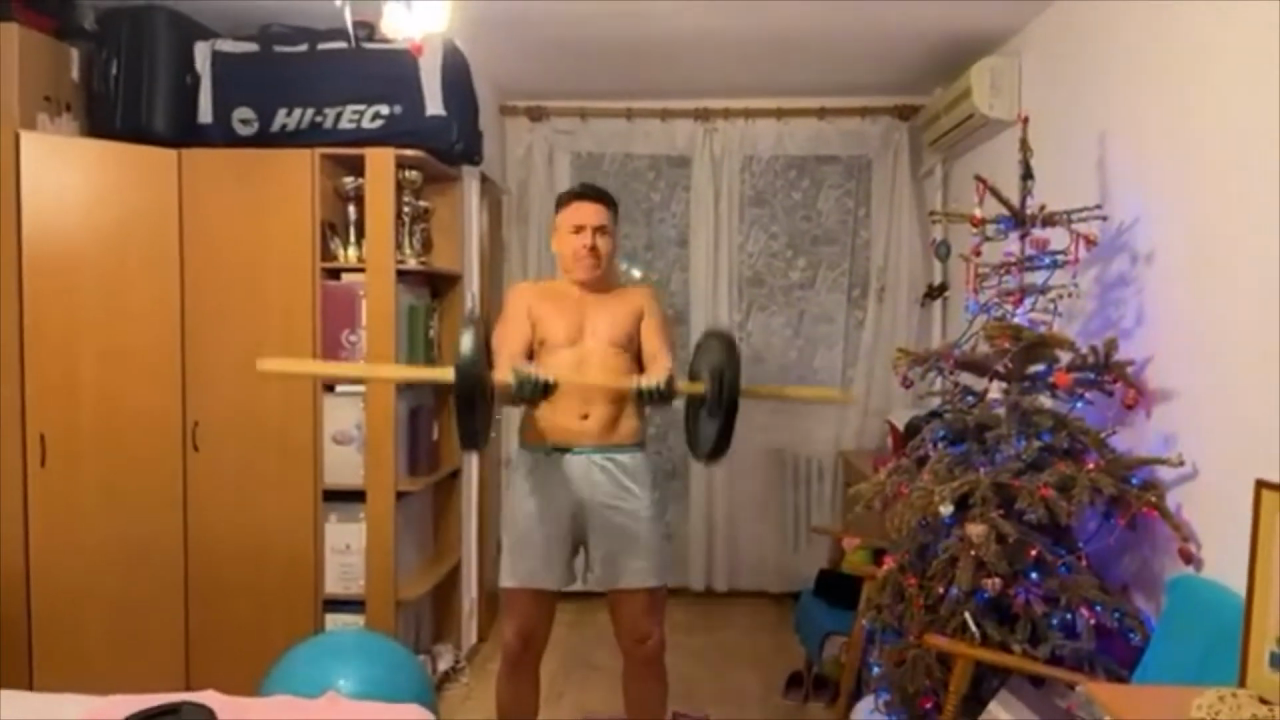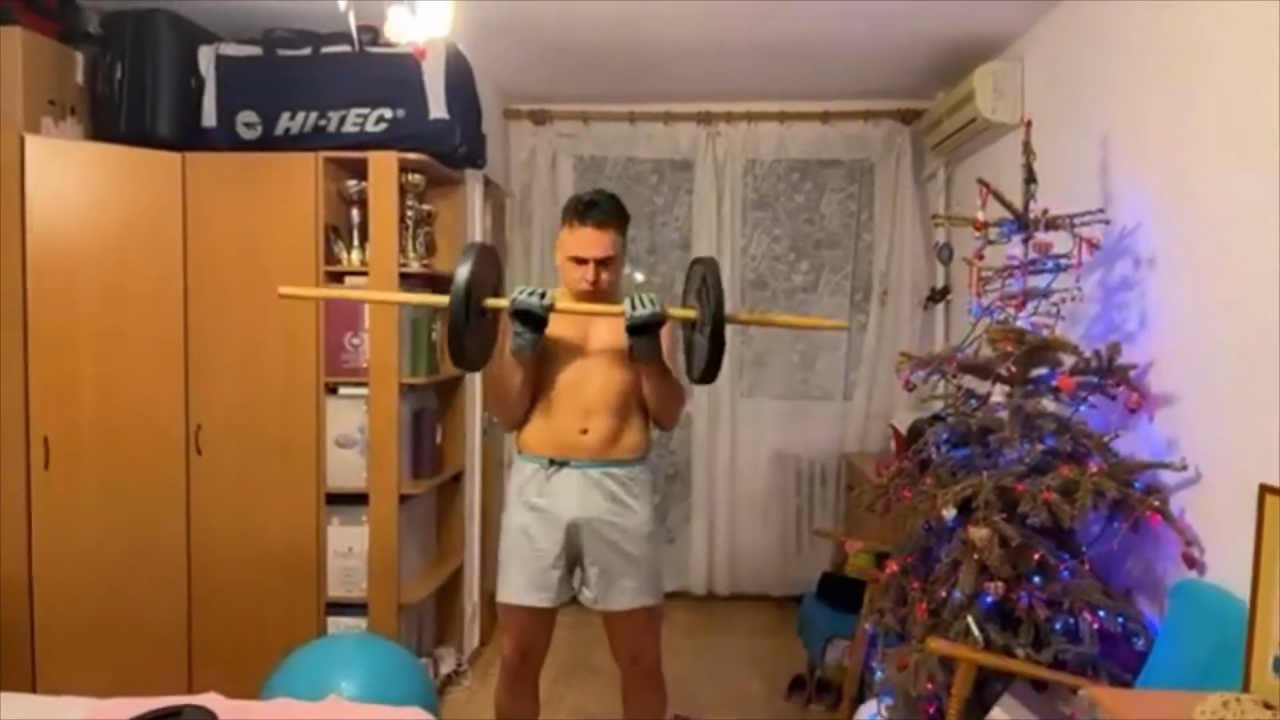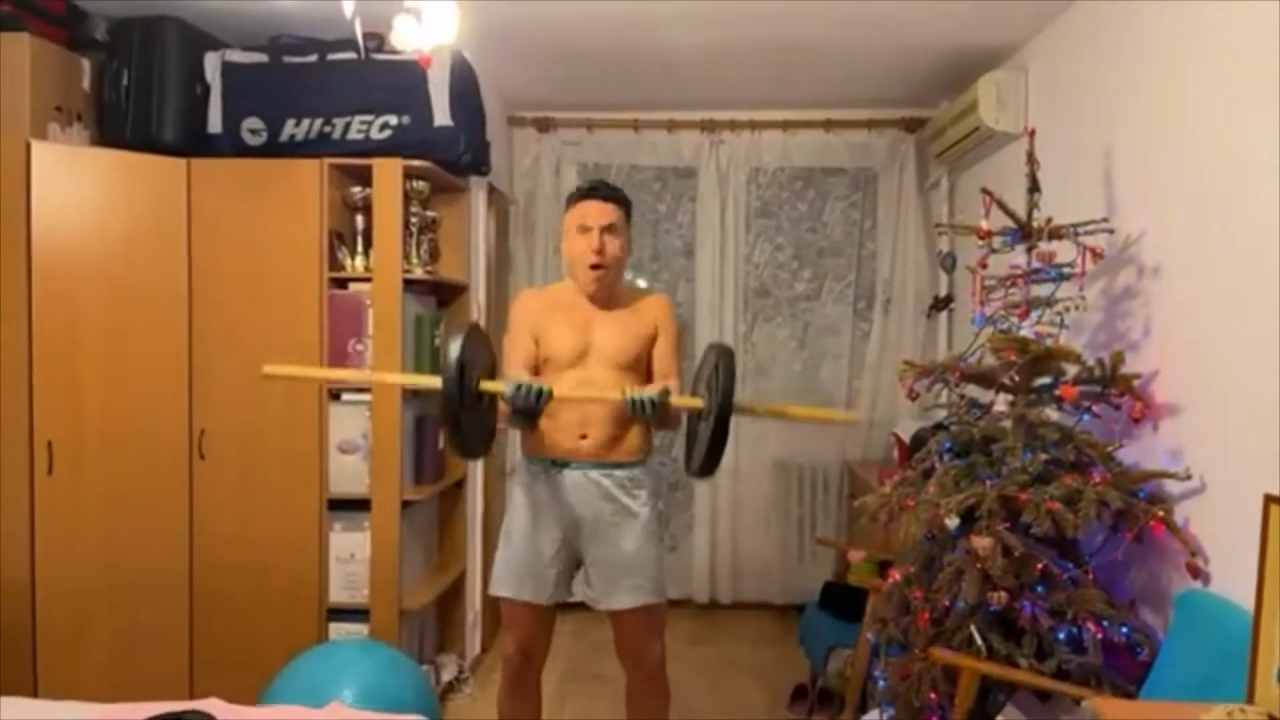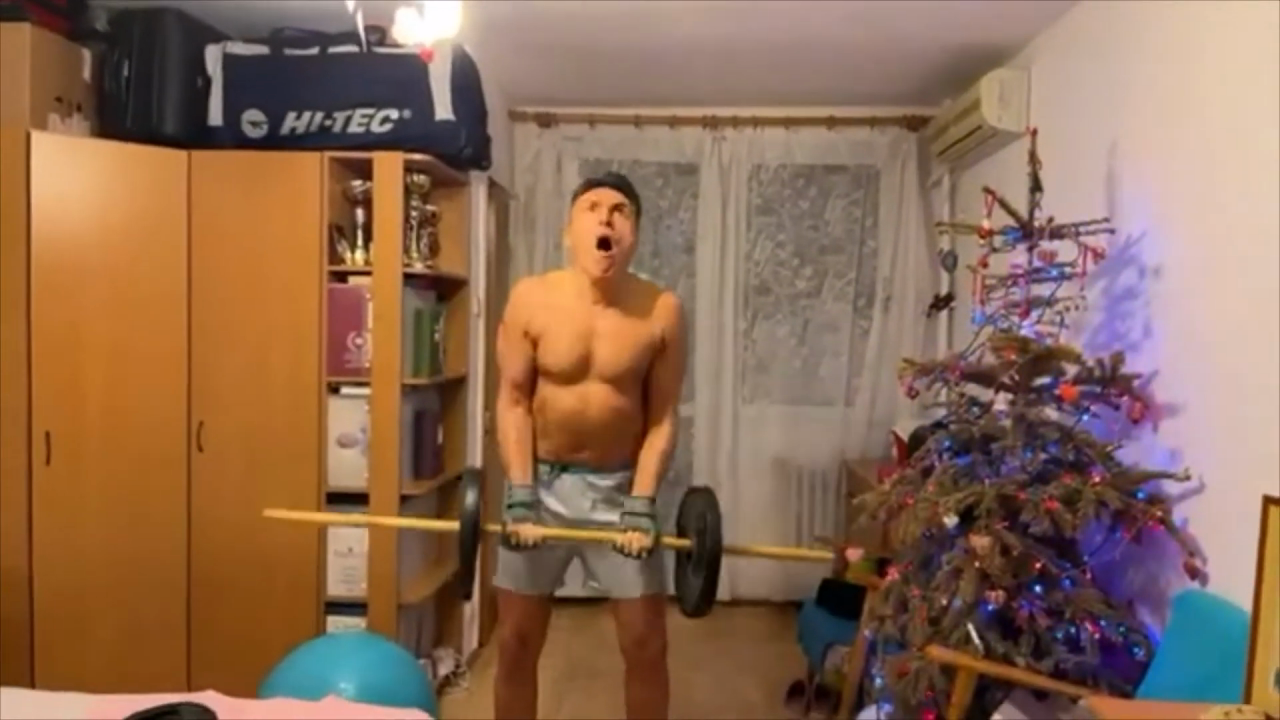
dt=0.4s
person 1, frame 1
left shoulder: (639, 299)
right shoulder: (527, 297)
left elbow: (662, 367)
right elbow: (502, 371)
left wrist: (658, 385)
right wrist: (519, 381)
left hip: (623, 472)
right hip: (541, 471)
left knee: (645, 640)
right knee: (520, 640)
person 1, frame 2
left shoulder: (642, 315)
right shoulder: (532, 312)
left elbow: (668, 414)
right elbow: (506, 414)
left wrist: (647, 344)
right wrist: (522, 337)
left hip: (620, 490)
right hip: (538, 487)
left knee: (641, 659)
right knee: (518, 655)
person 1, frame 3
left shoulder: (654, 310)
right shoulder: (532, 305)
left elbow: (673, 406)
right elbow: (508, 404)
left wrist: (657, 403)
right wrist: (519, 399)
left hip: (623, 491)
right hip: (542, 487)
left knee: (645, 657)
right knee: (520, 654)
person 1, frame 4
left shoulder: (662, 310)
right shoulder: (530, 298)
left elbow: (662, 413)
right elbow: (513, 400)
left wrist: (643, 505)
right wrist: (520, 495)
left hip: (619, 488)
right hip: (543, 483)
left knee: (646, 645)
right knee: (516, 643)
